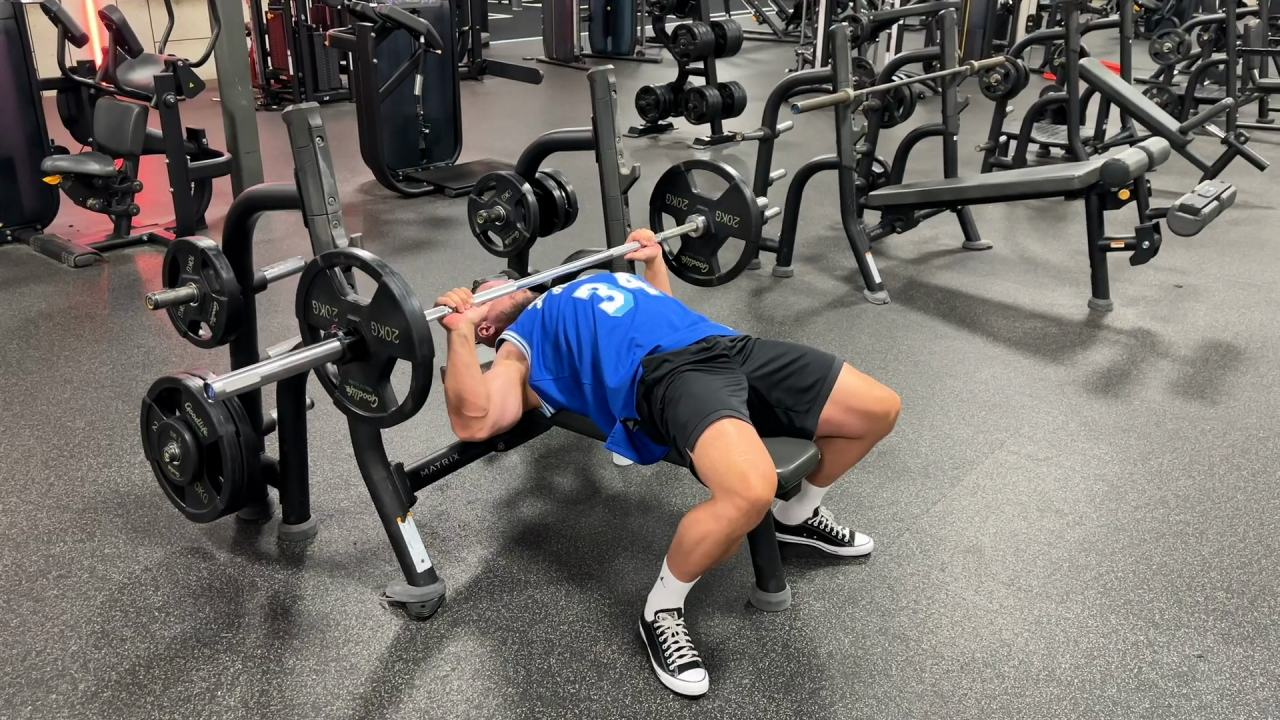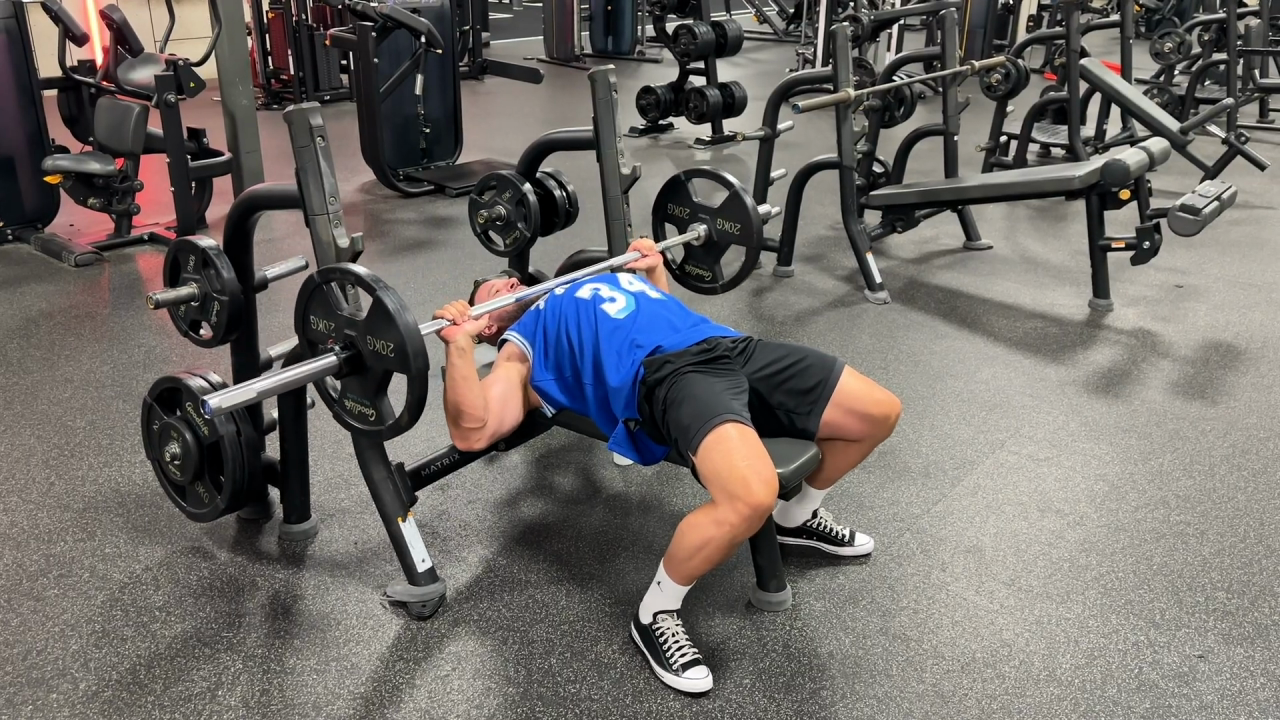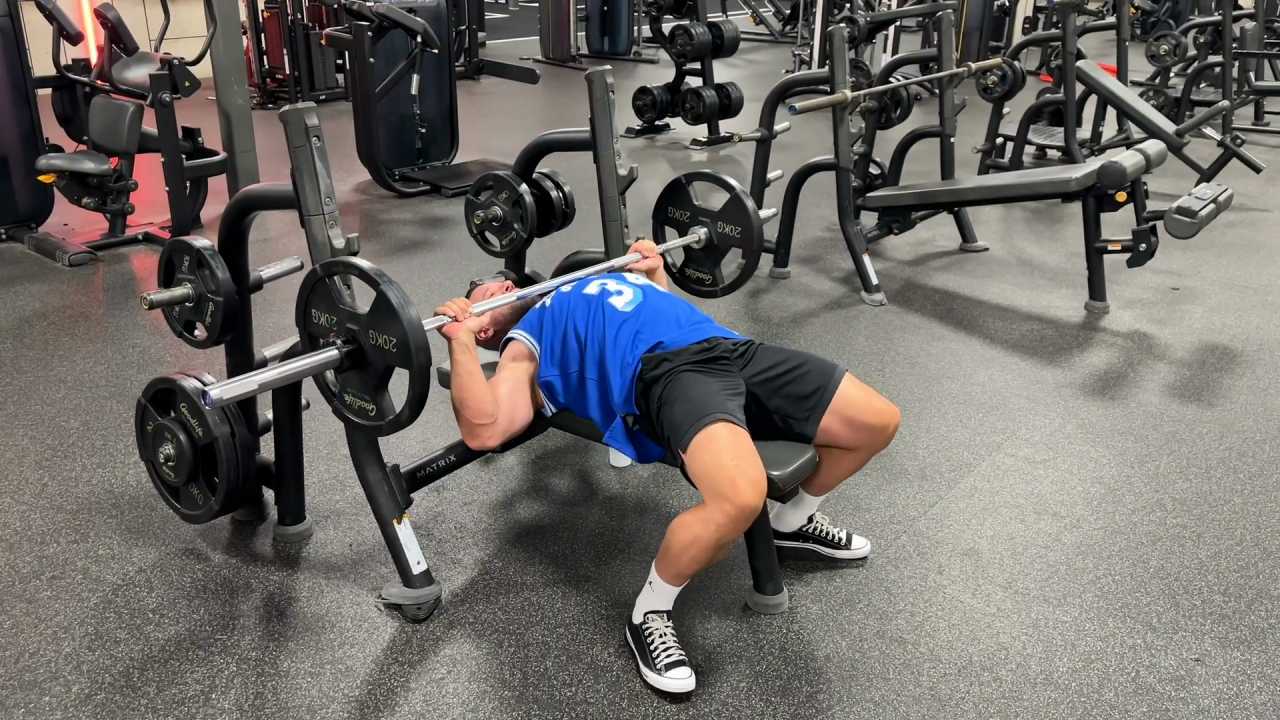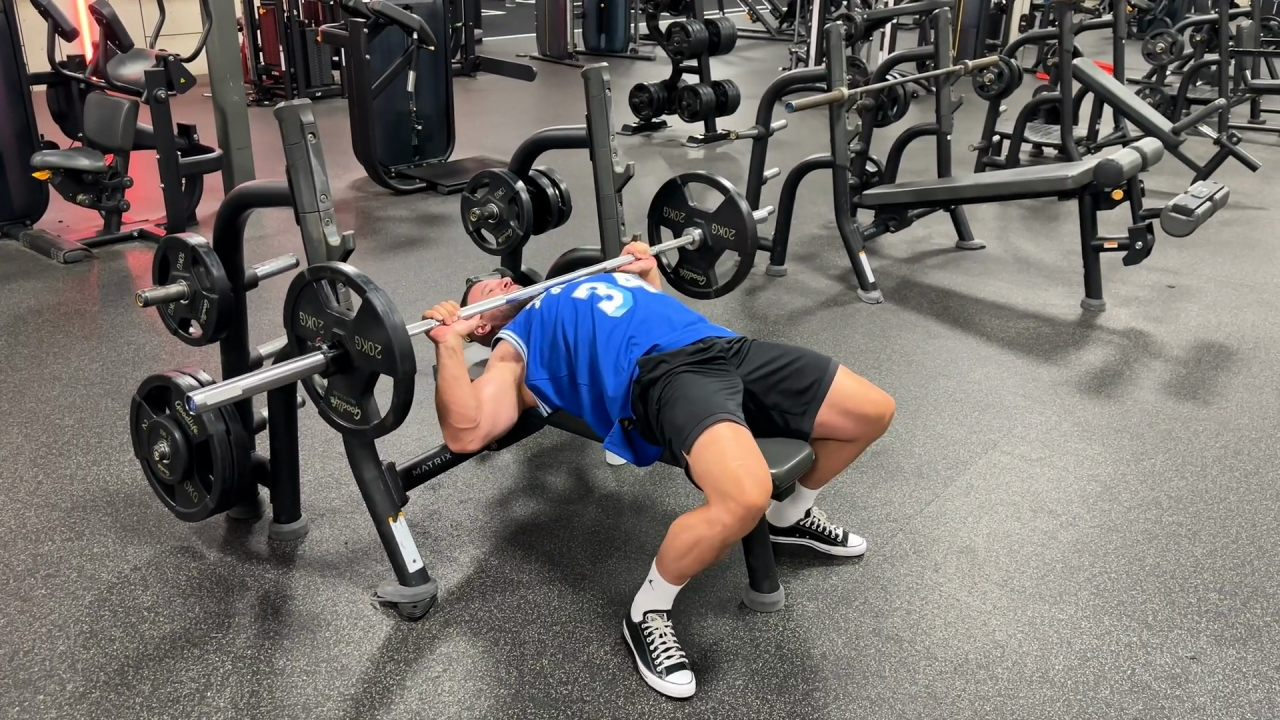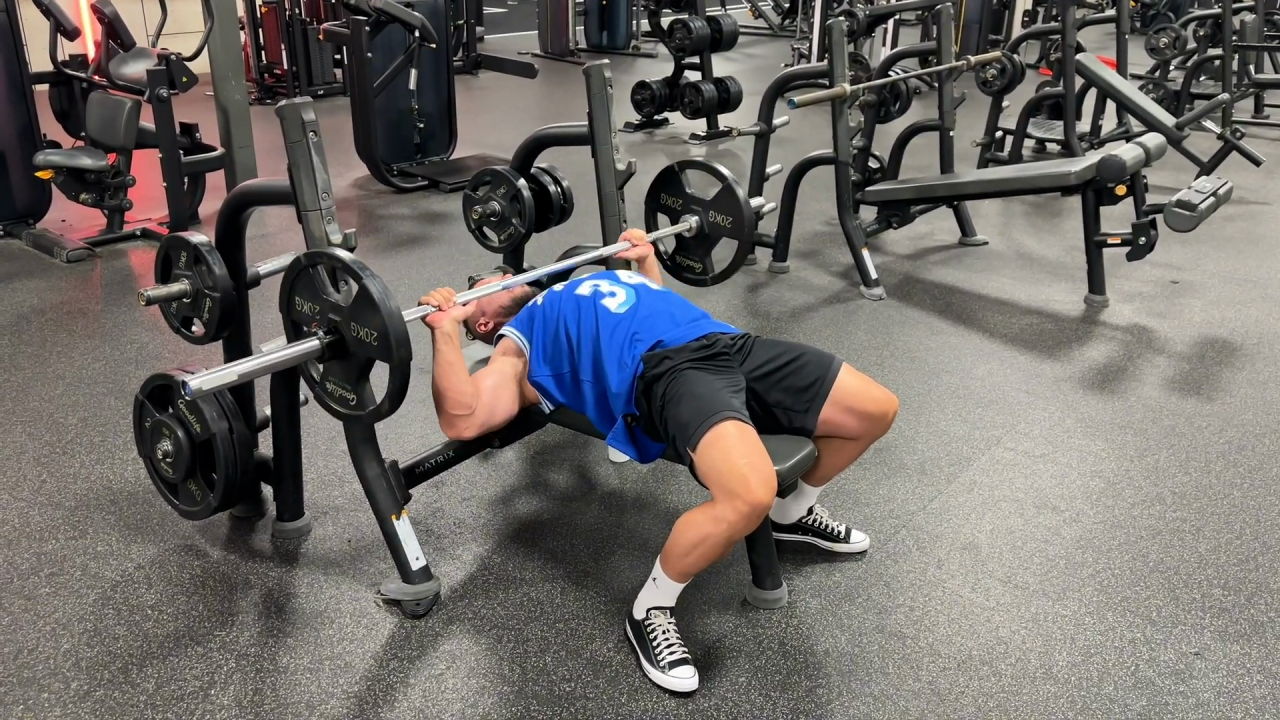
dt=1s
person 1, frame 1
left shoulder: (578, 297)
right shoulder: (518, 350)
right elbow: (473, 422)
left wrist: (653, 258)
right wrist: (460, 329)
right hip: (660, 373)
left knee: (879, 410)
right knee: (748, 492)
left ankle: (797, 515)
right ankle: (660, 609)
person 1, frame 2
left shoulder: (584, 298)
right shoulder: (520, 349)
right elbow: (472, 432)
left wrist: (655, 268)
right wrist: (458, 341)
right hip: (662, 374)
left knee: (880, 413)
right knee: (750, 496)
left ankle: (796, 517)
right ankle: (656, 612)
person 1, frame 3
left shoulder: (580, 302)
right shoulder: (523, 348)
right elbow: (483, 431)
left wrist: (654, 271)
right wrist: (460, 339)
left knee: (879, 423)
right knee: (738, 497)
left ankle: (794, 520)
right ankle: (650, 612)
person 1, frame 4
left shoulder: (581, 295)
right shoulder: (514, 350)
right elbow: (466, 433)
left wrist: (649, 271)
right wrist: (449, 342)
left knee: (873, 413)
right knee: (743, 498)
left ankle: (790, 516)
right ankle: (648, 612)
person 1, frame 5
left shoulder: (581, 293)
right shoulder: (515, 348)
right elbow: (463, 421)
left wrist: (645, 257)
right wrist: (445, 328)
left knee: (877, 410)
right knee: (748, 496)
left ankle: (792, 513)
right ankle: (651, 608)
